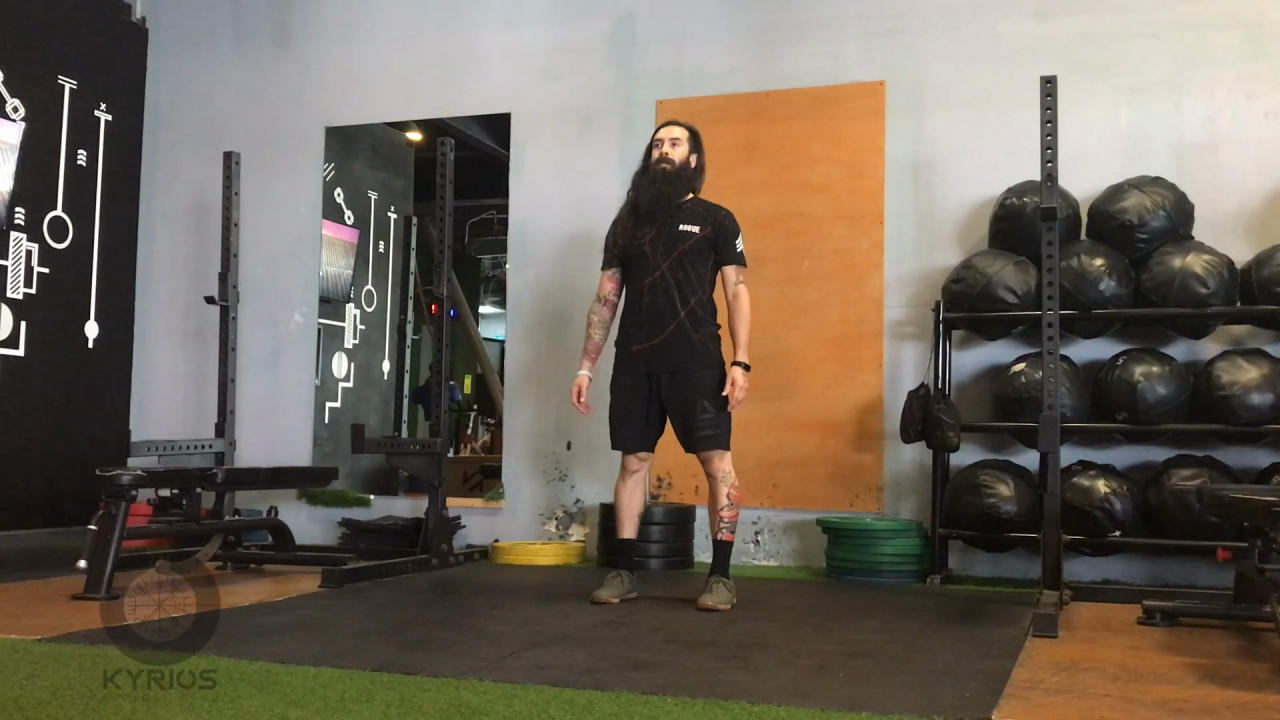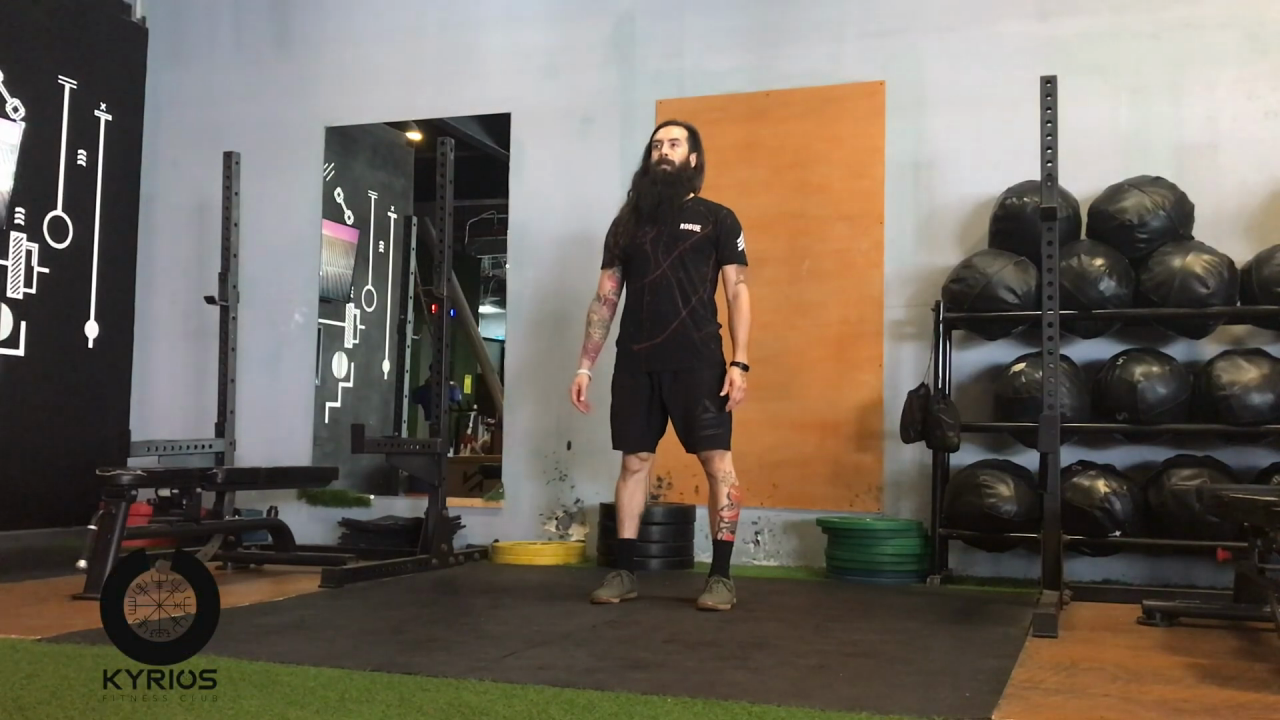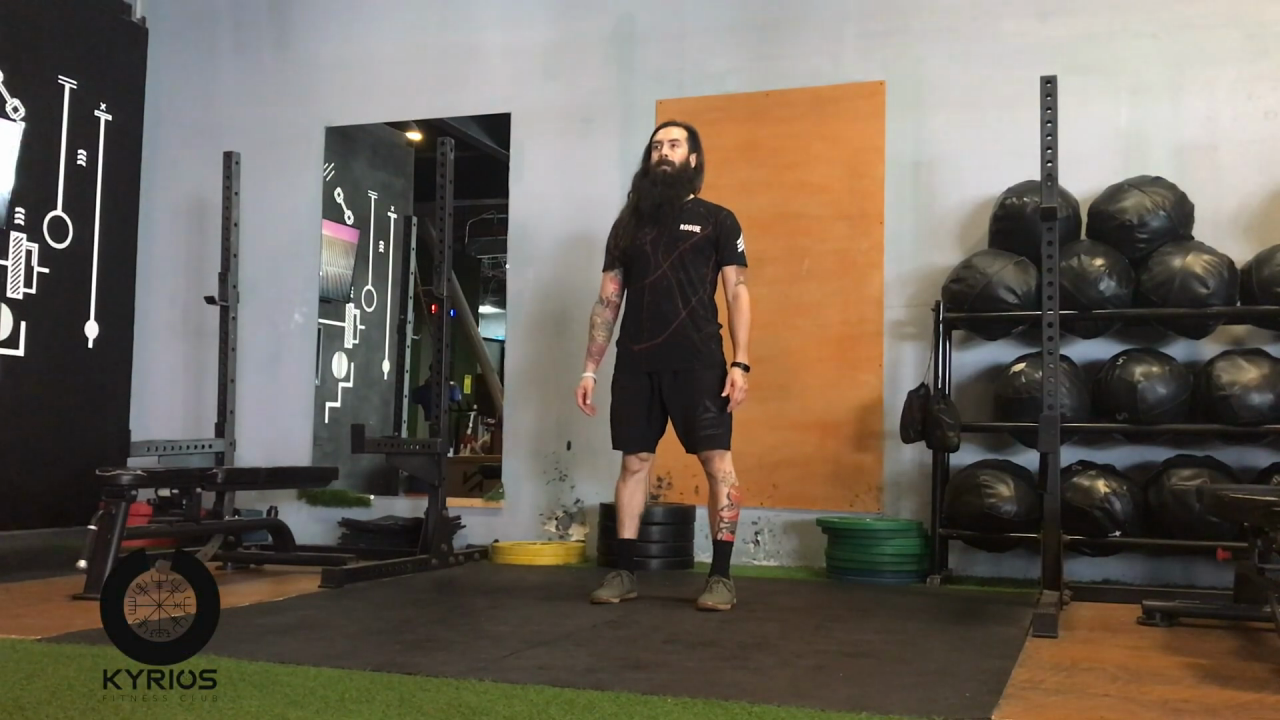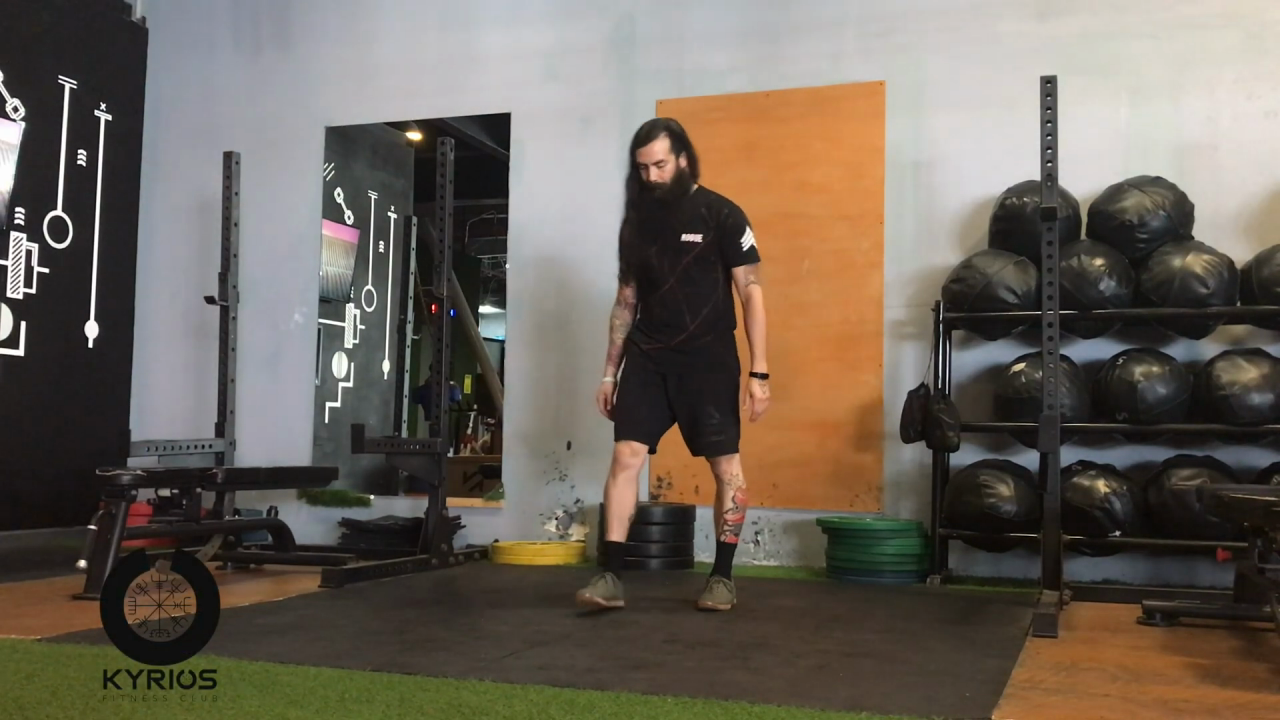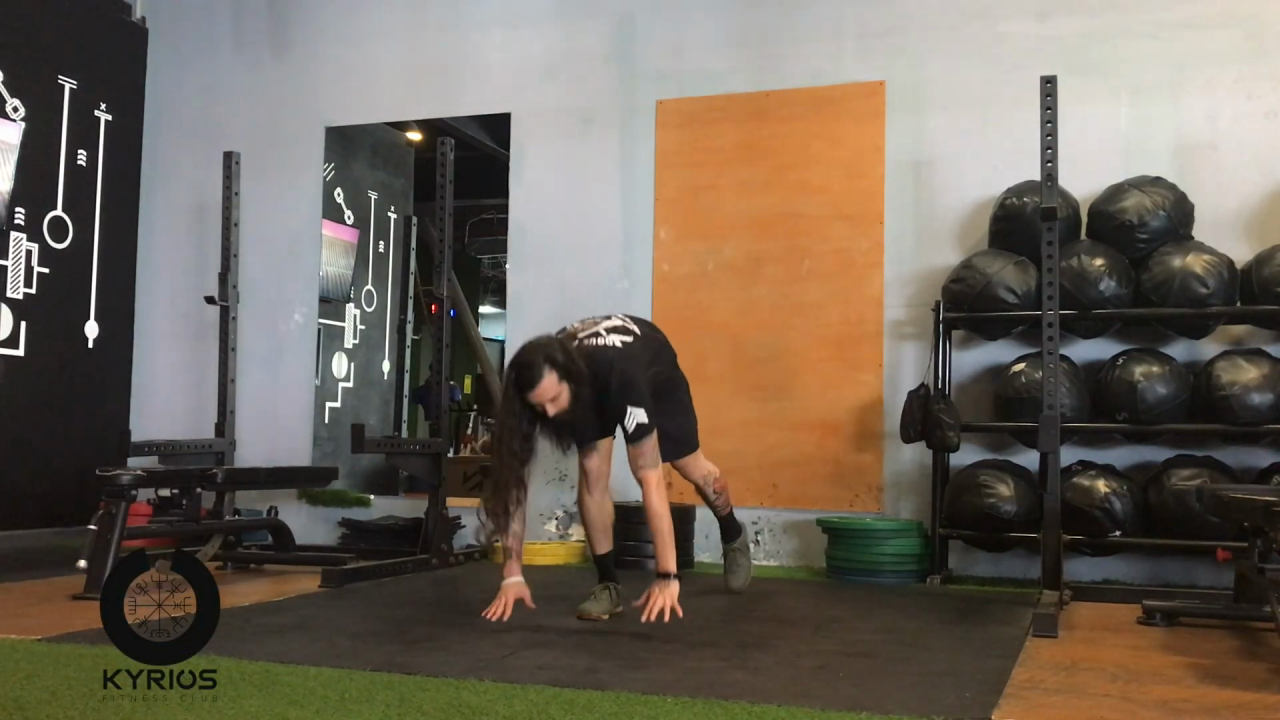
dt=1s
person 1, frame 1
left shoulder: (716, 220)
right shoulder: (628, 222)
left elbow: (737, 293)
right elbow: (606, 299)
left wrist: (740, 361)
right wrist: (585, 368)
left hip: (696, 362)
right hip: (634, 363)
left knee: (717, 461)
right knee: (633, 462)
left ankle: (721, 575)
right ankle: (624, 571)
person 1, frame 2
left shoulder: (717, 219)
right shoulder: (628, 222)
left elbow: (737, 292)
right elbow: (605, 298)
left wrist: (739, 362)
right wrist: (584, 365)
left hip: (698, 361)
right hip: (635, 363)
left knee: (717, 461)
right knee: (634, 462)
left ankle: (721, 575)
right ankle: (623, 571)
person 1, frame 3
left shoulder: (716, 220)
right shoulder: (629, 224)
left elbow: (737, 293)
right elbow: (608, 300)
left wrist: (740, 362)
right wrist: (590, 369)
left hip: (697, 362)
right hip: (636, 363)
left knee: (717, 461)
right knee: (634, 462)
left ankle: (721, 576)
right ankle: (624, 571)
person 1, frame 4
left shoulder: (722, 216)
right shoulder: (637, 221)
left elbow: (751, 294)
right elbow: (626, 301)
left wrist: (758, 372)
right wrist: (610, 372)
left hip: (708, 362)
right hip: (647, 360)
left knee: (725, 465)
right knee: (625, 458)
left ankle: (722, 576)
right ankle: (612, 574)
person 1, frame 5
left shoulder: (623, 379)
right shoulder: (537, 390)
left elbow: (651, 481)
right elbow: (515, 480)
left wrist: (667, 577)
right wrist: (512, 575)
left hip: (654, 371)
right hip: (589, 385)
left knee: (691, 466)
right knee: (592, 470)
left ankle: (733, 537)
right ankle: (608, 584)
